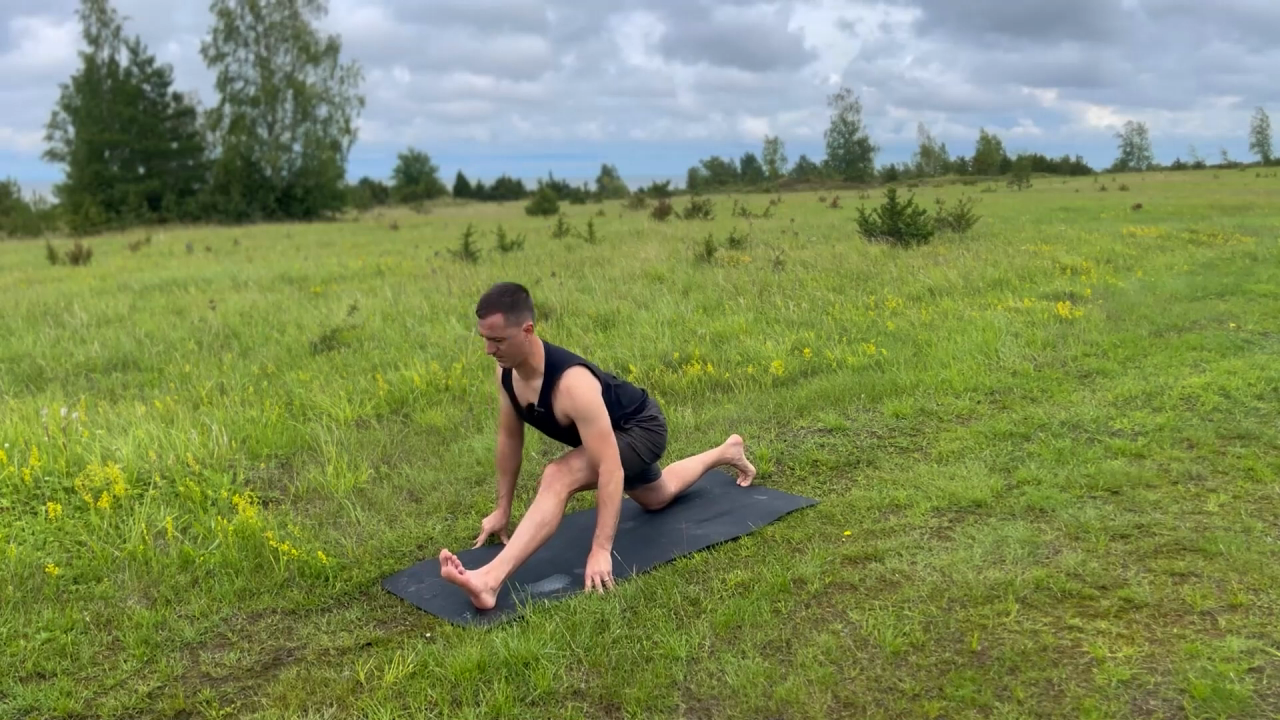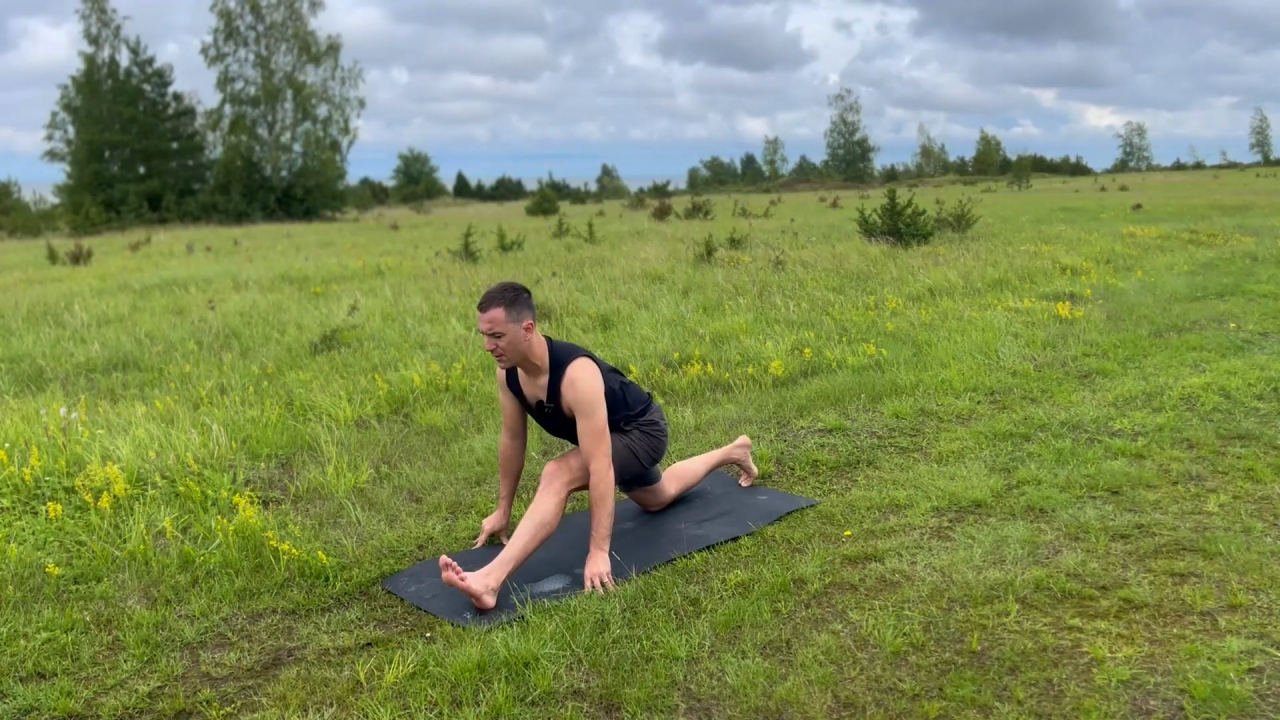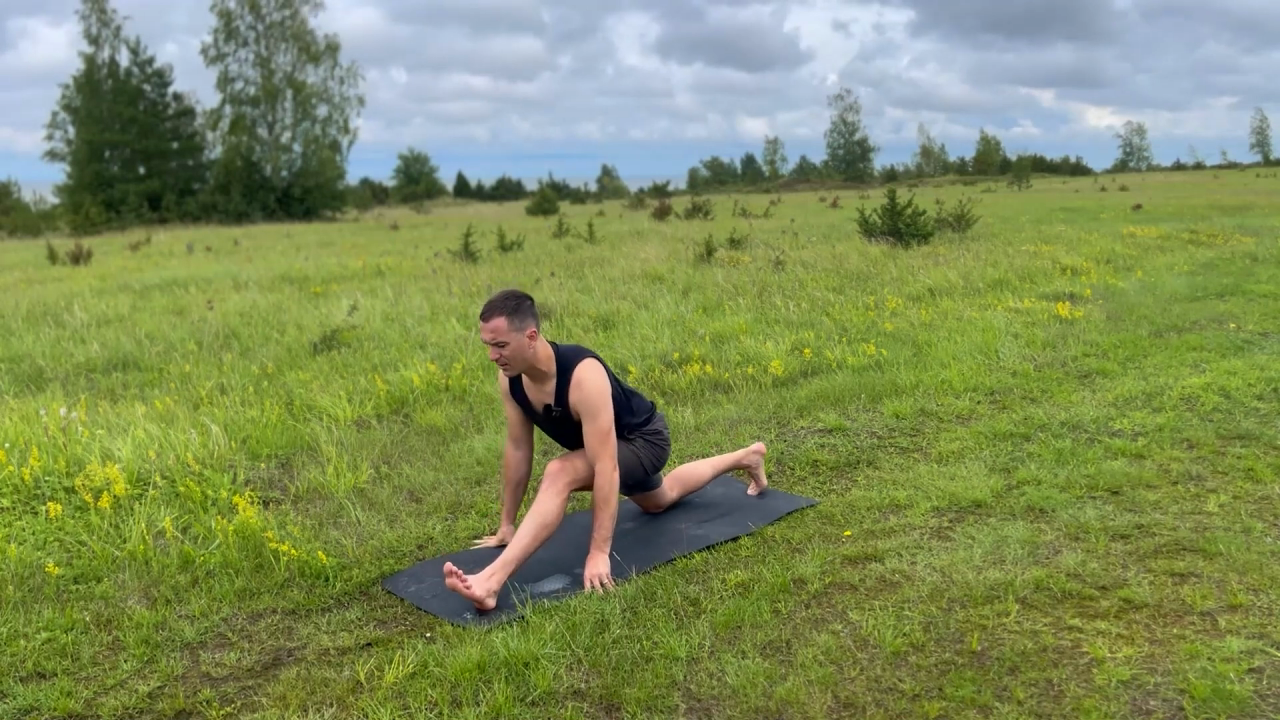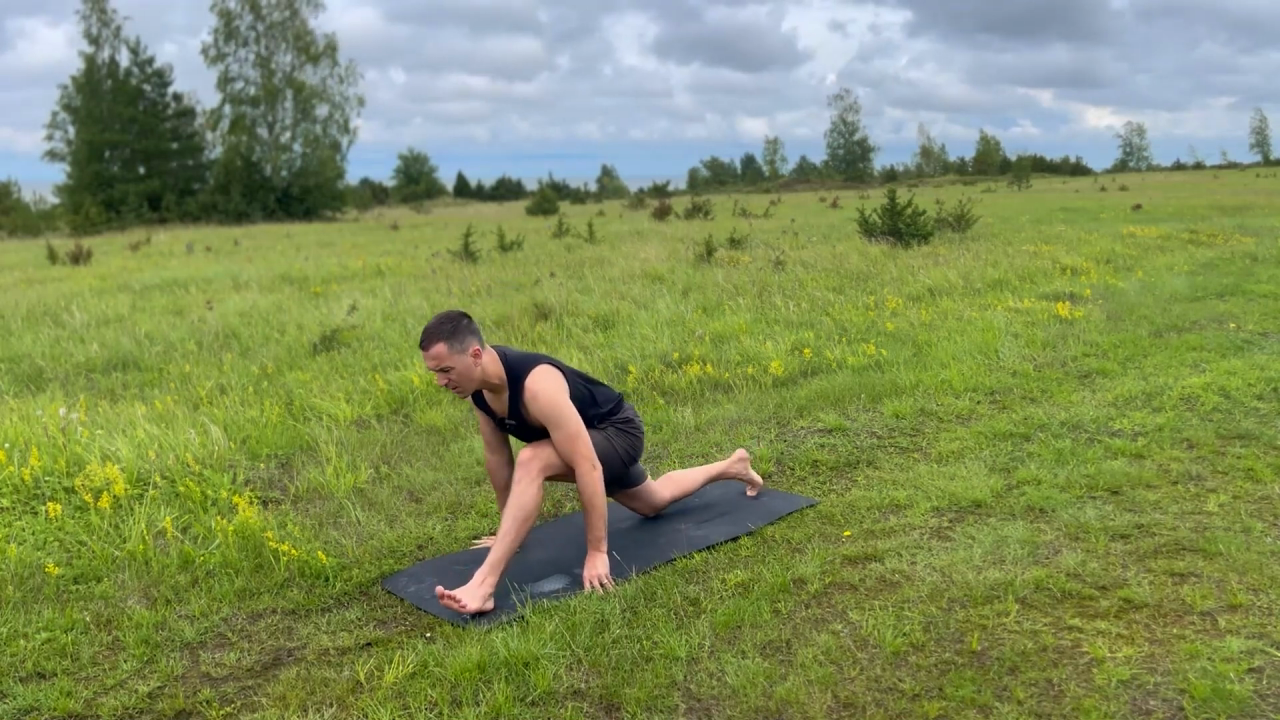
dt=0.7s
person 1, frame 1
left shoulder: (572, 384)
right shoulder: (505, 371)
left elbow: (611, 470)
right elbow: (509, 438)
left wrist: (601, 551)
right wrist: (501, 510)
left hip: (640, 428)
right hip: (616, 431)
left knee: (558, 478)
right knee: (656, 499)
left ankle: (490, 579)
right ankle: (727, 452)
person 1, frame 2
left shoulder: (577, 375)
right shoulder: (507, 371)
left elbow: (601, 468)
right elbow: (512, 438)
left wrist: (599, 552)
right wrist: (502, 510)
left hip: (641, 430)
right hip: (617, 432)
left knee: (557, 476)
right knee: (657, 499)
left ankle: (490, 580)
right ankle: (732, 452)
person 1, frame 3
left shoulder: (583, 377)
right shoulder: (511, 379)
left elbow: (606, 469)
right elbow: (517, 450)
left wrist: (599, 552)
right wrist: (507, 524)
left hip: (643, 439)
right hip: (617, 442)
left knee: (560, 474)
right knee: (660, 501)
left ankle: (491, 581)
right ankle: (745, 457)
person 1, frame 4
left shoulder: (537, 386)
right shoulder: (476, 381)
left elbow: (588, 468)
right elbow: (496, 455)
left wrist: (597, 552)
right wrist: (506, 530)
left hip: (617, 430)
right hip: (591, 435)
left knee: (532, 461)
right knee: (653, 505)
left ankle: (483, 586)
right ankle: (731, 466)
